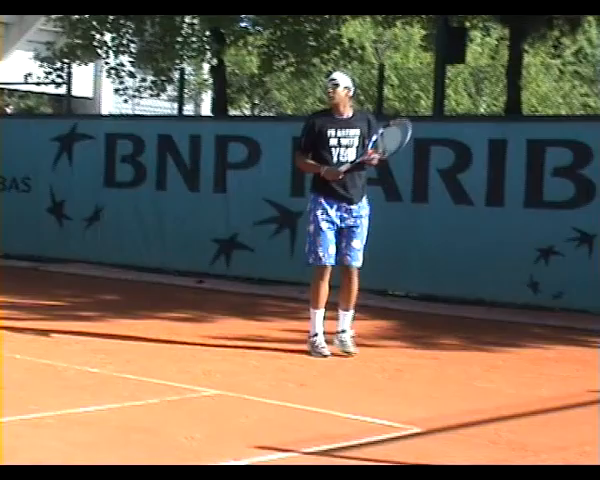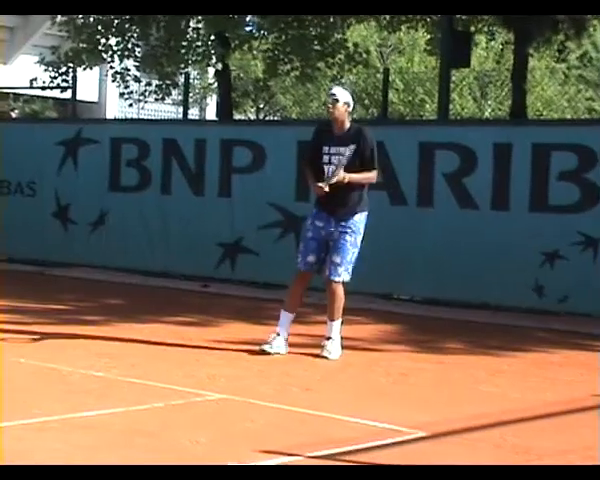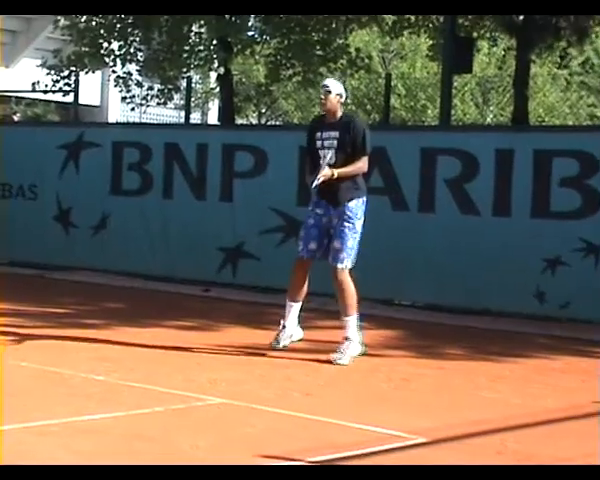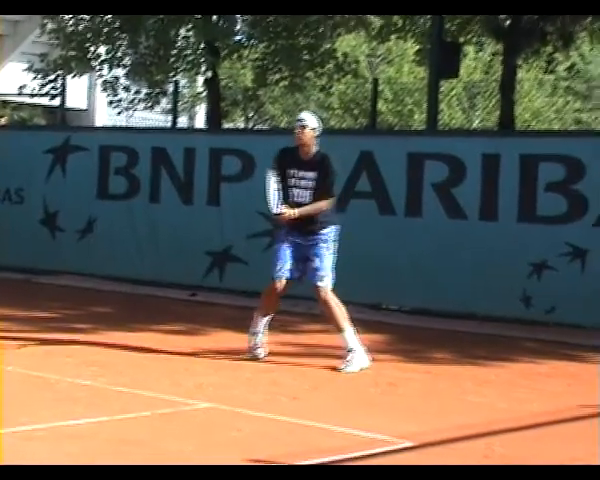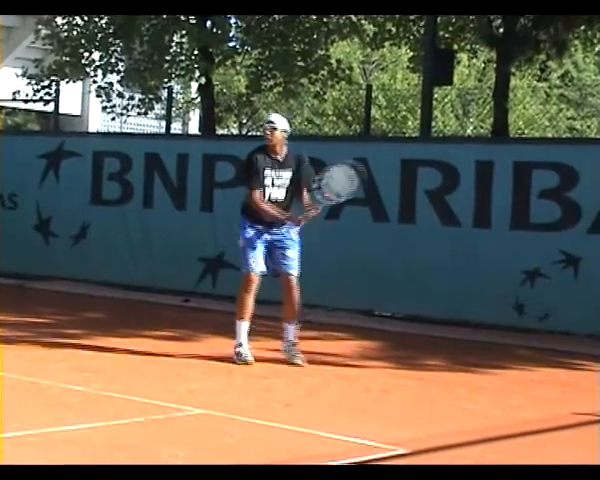
dt=0.3s
person 1, frame 1
left shoulder: (366, 122)
right shoulder: (315, 121)
left elbow: (373, 155)
right elbow: (300, 159)
left wrist: (373, 158)
right wrist: (320, 171)
left hip: (356, 204)
right hip: (323, 201)
left knee: (351, 269)
right knee: (321, 268)
left ankle: (345, 330)
right ankle: (316, 334)
person 1, frame 2
left shoulder: (362, 136)
right shoulder: (320, 135)
left elbow: (372, 175)
right elbow: (309, 169)
left wrist: (347, 177)
right wrist: (316, 184)
left hip: (350, 216)
right hip: (321, 213)
left knee: (334, 280)
right knee: (302, 275)
left ankle: (333, 339)
right ankle: (280, 336)
person 1, frame 3
left shoulder: (353, 125)
right shoulder: (315, 126)
left elbow: (362, 165)
left wrist: (333, 172)
right wrist: (312, 174)
left hip: (348, 204)
right hip: (321, 203)
left knee: (340, 271)
right knee: (301, 264)
left ankle: (352, 339)
right ankle: (289, 327)
person 1, frame 4
left shoulder: (325, 162)
right shoulder: (284, 156)
left elbow: (326, 203)
left wrist: (297, 212)
right wrist: (282, 212)
left hip: (320, 233)
right hip: (291, 233)
left knee: (323, 291)
right knee: (276, 286)
left ankle: (357, 351)
right ankle: (256, 336)
person 1, frame 5
left shoulder: (299, 160)
right shoulder: (256, 158)
left elbow: (302, 193)
right elbow: (255, 199)
left wrist: (308, 210)
right wrist: (282, 216)
left hip: (285, 229)
right hip: (255, 226)
left knee: (291, 282)
right knee: (251, 279)
left ankle: (290, 342)
right ankle: (241, 343)
